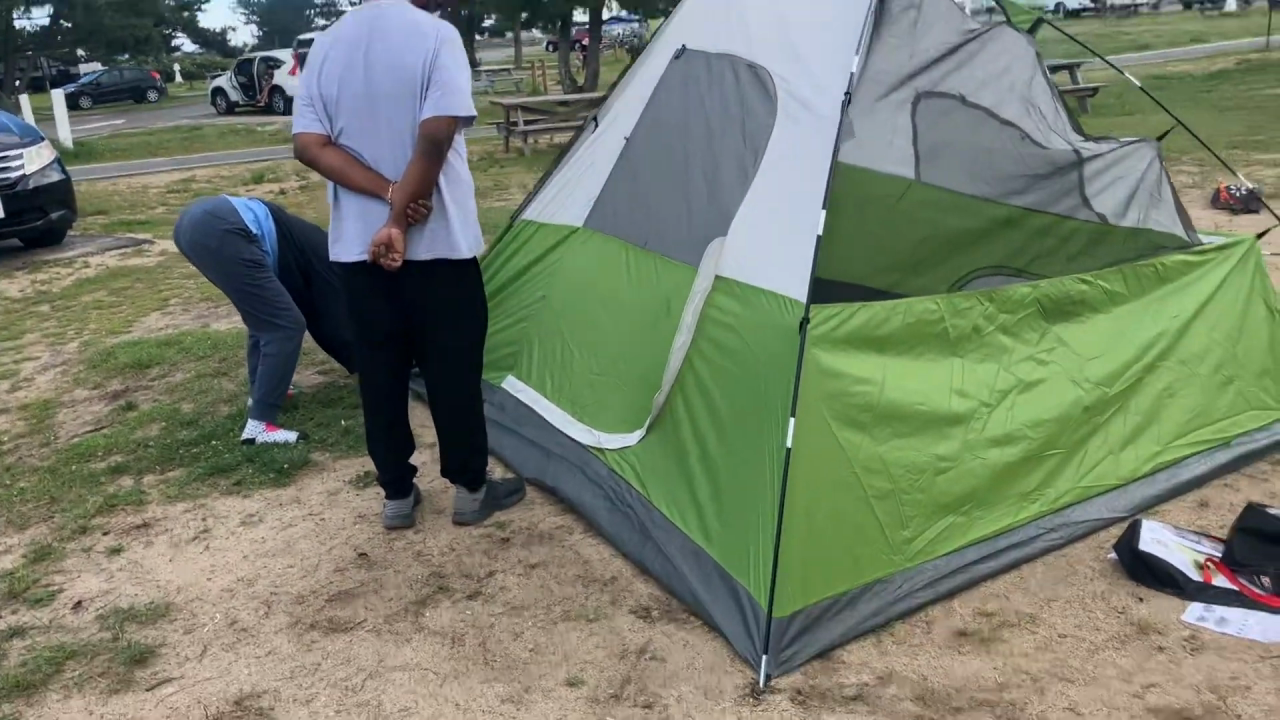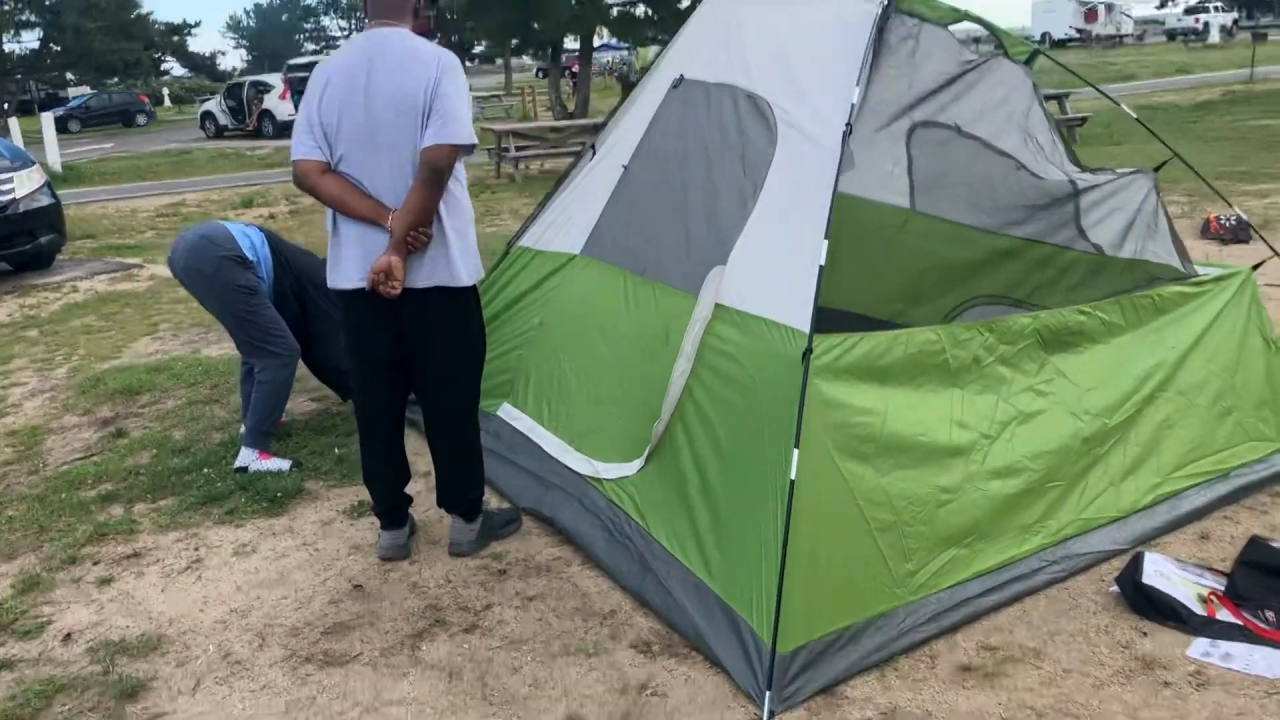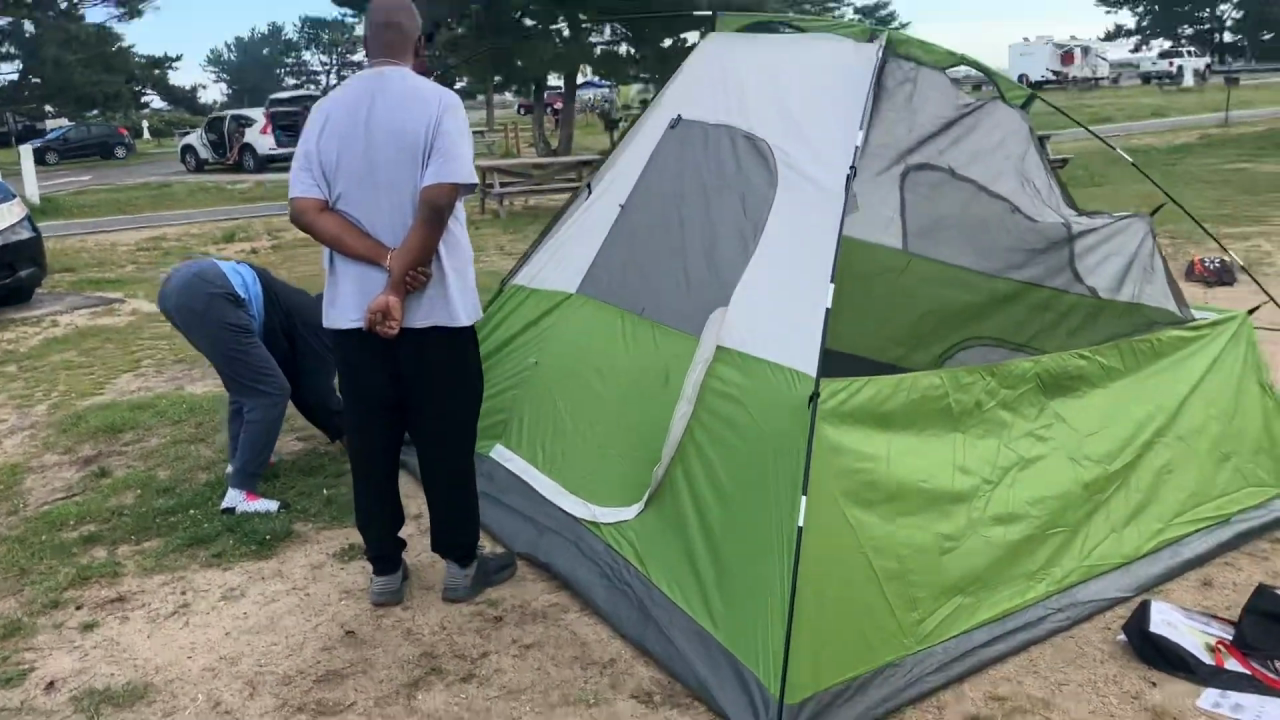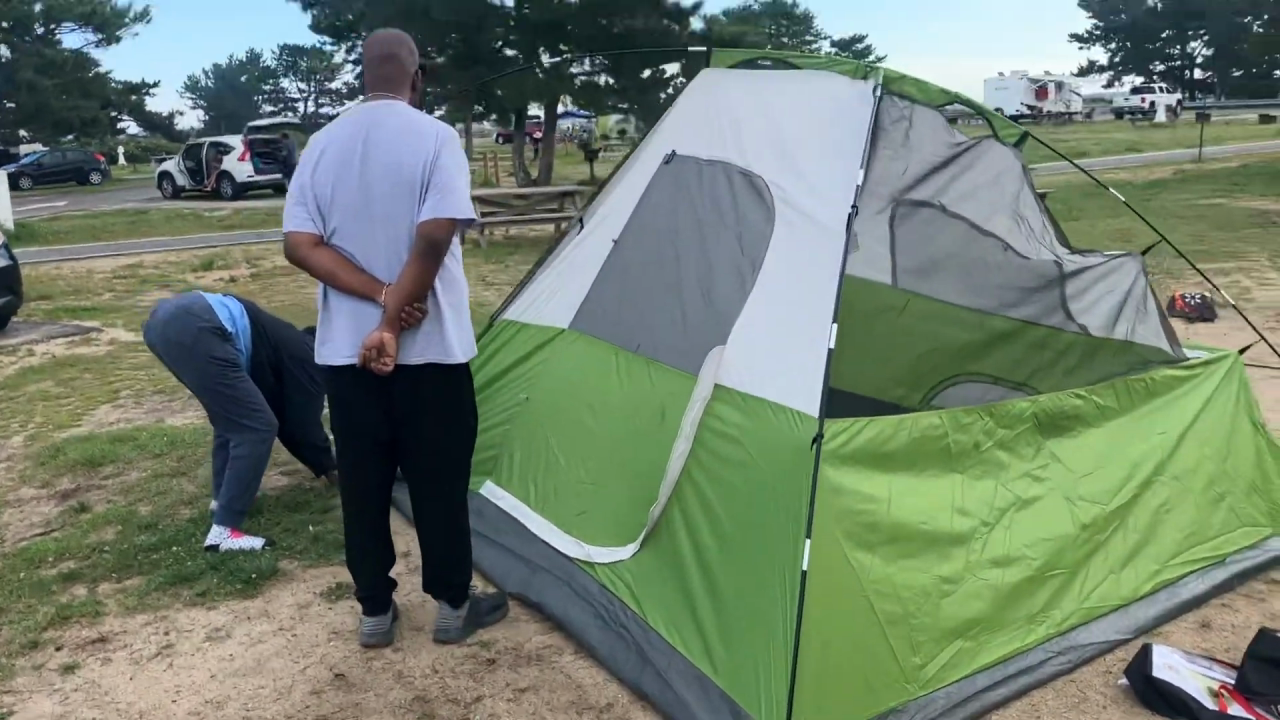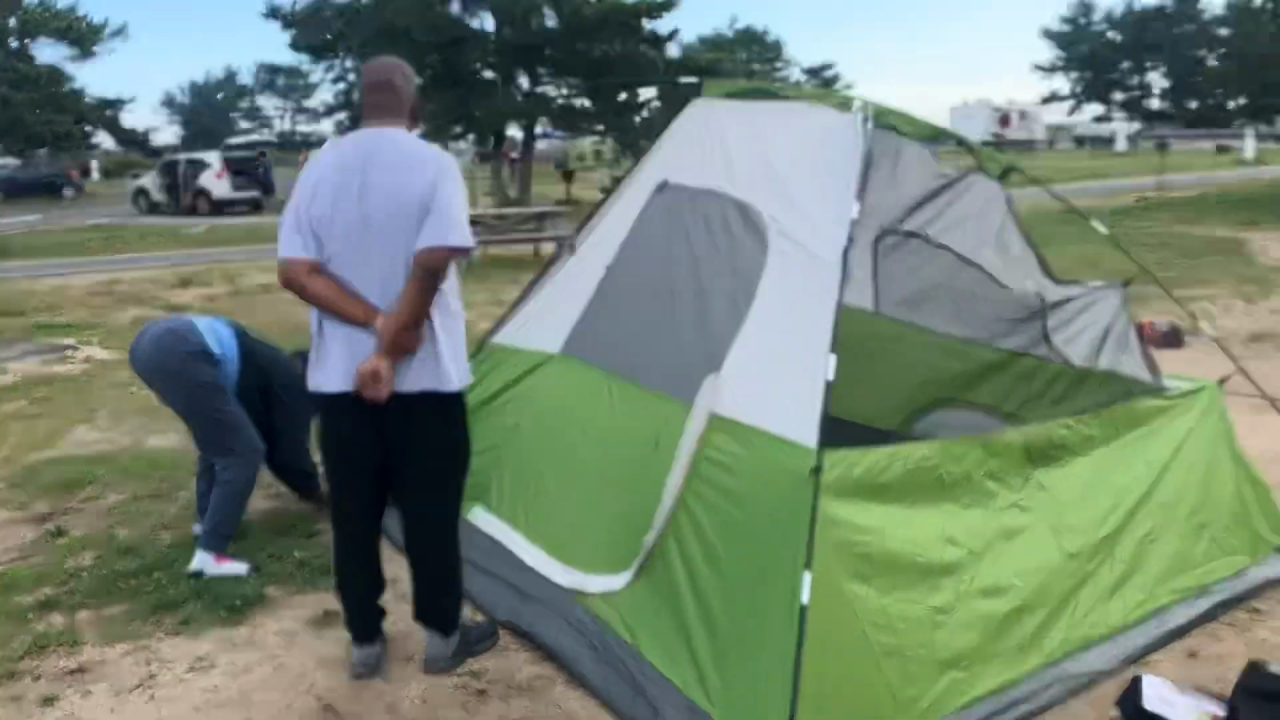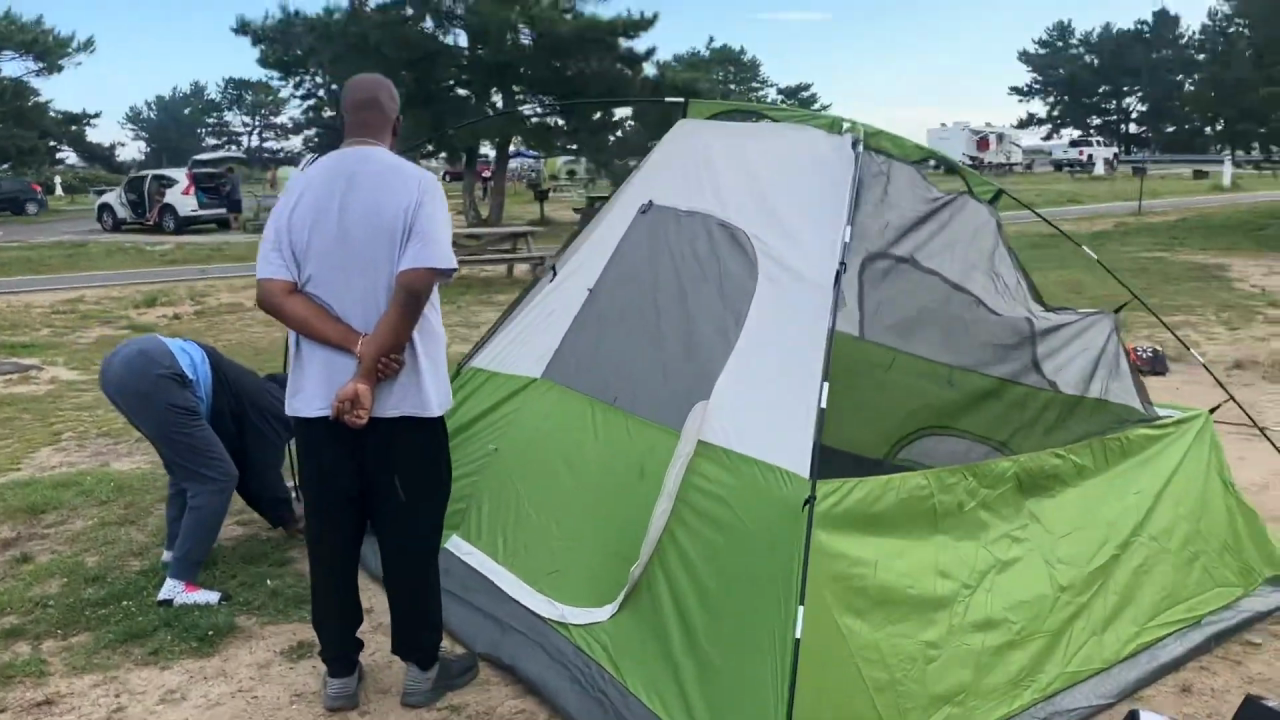
dt=0.1s
person 1, frame 1
left shoulder: (327, 45)
left elbow: (309, 144)
right elbow: (436, 134)
left wrist: (388, 195)
right wrist: (399, 218)
left hip: (357, 246)
right hip: (436, 242)
left knee: (379, 372)
right knee: (453, 369)
left ankle: (397, 494)
right ankle: (470, 488)
person 1, frame 2
left shoulder: (327, 73)
right shoulder: (437, 63)
left elbow: (308, 174)
right elbow: (436, 165)
left wrist: (388, 222)
right wrist: (401, 245)
left hip: (355, 276)
right hip: (436, 273)
left knee: (377, 404)
right knee: (450, 401)
left ankle: (393, 525)
right ankle: (466, 518)
person 1, frame 3
left shoulder: (327, 110)
right shoulder: (438, 102)
left elbow: (305, 209)
right elbow: (437, 201)
left wrist: (385, 261)
right wrist: (399, 287)
left hip: (352, 312)
right hip: (434, 311)
left knee: (370, 443)
right knee: (446, 441)
left ankle: (385, 569)
right ankle: (461, 563)
person 1, frame 4
left shoulder: (322, 144)
right shoulder: (435, 137)
left elbow: (299, 245)
right elbow: (433, 236)
left wrist: (380, 298)
right wrist: (394, 320)
left hip: (345, 351)
right hip: (428, 350)
left knee: (362, 482)
right knee: (438, 480)
left ankle: (375, 610)
right ankle: (452, 605)
person 1, frame 5
left shoulder: (319, 168)
right shoulder: (432, 163)
left elbow: (294, 271)
right elbow: (431, 263)
left wrist: (376, 325)
right wrist: (389, 347)
left hip: (339, 377)
right hip: (423, 375)
left knee: (353, 509)
right knee: (430, 507)
left ankle: (364, 638)
right ankle: (442, 633)
person 1, frame 6
left shoulder: (299, 189)
right shoulder: (418, 185)
left elbow: (273, 294)
right elbow: (414, 287)
left wrist: (356, 348)
right wrist: (369, 372)
left hip: (318, 403)
right hip: (404, 403)
left knee: (331, 540)
right knee: (410, 539)
left ankle: (340, 673)
right ankle: (421, 668)
person 2, frame 1
left shoulder: (316, 248)
right shoulder: (329, 260)
left elbow: (320, 320)
right elbow: (335, 327)
right hip: (221, 231)
left knee: (266, 318)
right knee: (285, 326)
left ankle: (260, 393)
right ankle: (260, 426)
person 2, frame 2
left shoulder: (311, 274)
right shoulder: (324, 288)
left elbow: (313, 347)
right elbow: (328, 352)
left wrist: (345, 386)
right wrist: (354, 393)
right hip: (216, 258)
left knee: (257, 345)
right knee: (278, 352)
left ankle: (251, 420)
right ankle: (251, 454)
person 2, frame 3
left shoulder: (303, 312)
right shoulder: (316, 326)
left elbow: (303, 384)
right elbow: (317, 392)
left wrist: (336, 428)
right wrist: (343, 434)
right hip: (208, 294)
left knee: (248, 383)
right knee: (268, 392)
left ankle: (239, 461)
right ankle: (240, 494)
person 2, frame 4
left shoulder: (301, 350)
right shoulder: (305, 361)
left elbow: (282, 418)
right elbow: (302, 427)
left wrist: (322, 462)
right wrist: (327, 469)
right hip: (197, 329)
left knee: (231, 420)
right knee: (255, 428)
left ankle: (223, 498)
right ankle: (223, 531)
person 2, frame 5
left shoulder: (269, 368)
right shoulder: (293, 384)
right elbow: (291, 450)
left wrist: (306, 488)
right wrist: (315, 493)
right hip: (186, 352)
left knee: (218, 440)
right knee: (243, 451)
left ankle: (207, 521)
right ankle: (209, 557)
person 2, frame 6
left shoulder: (261, 395)
right shoulder: (269, 411)
left elbow: (241, 465)
right elbow: (262, 477)
left wrist: (280, 513)
right wrist: (287, 520)
right hip: (155, 374)
left knee: (188, 467)
right knee: (214, 479)
left ankle: (176, 549)
right ankle: (178, 585)
